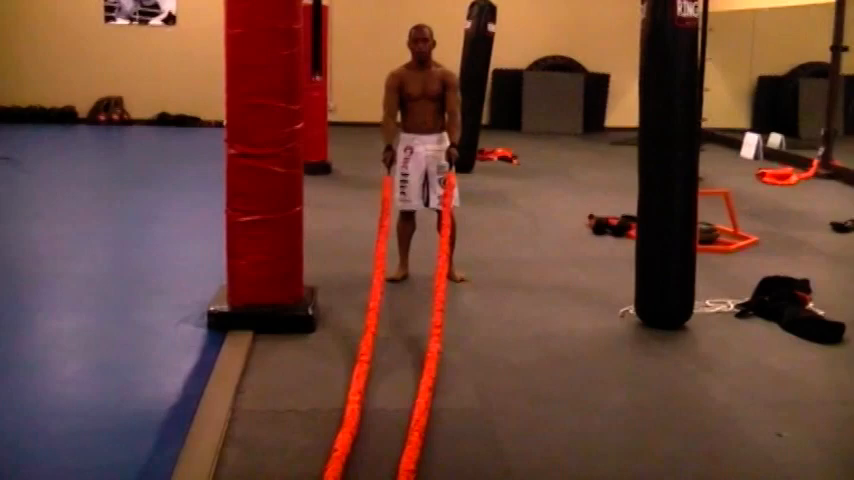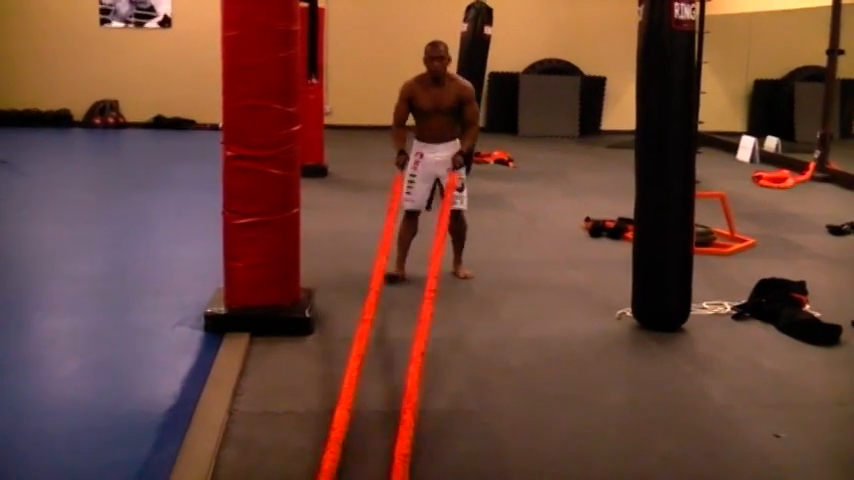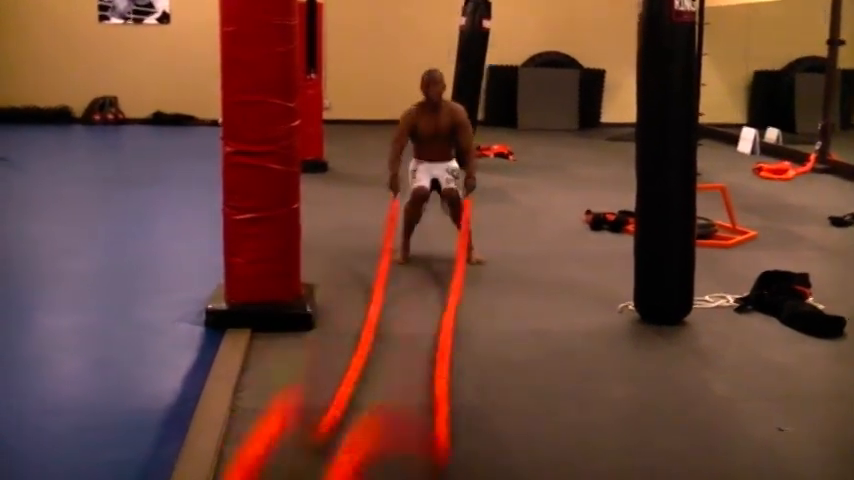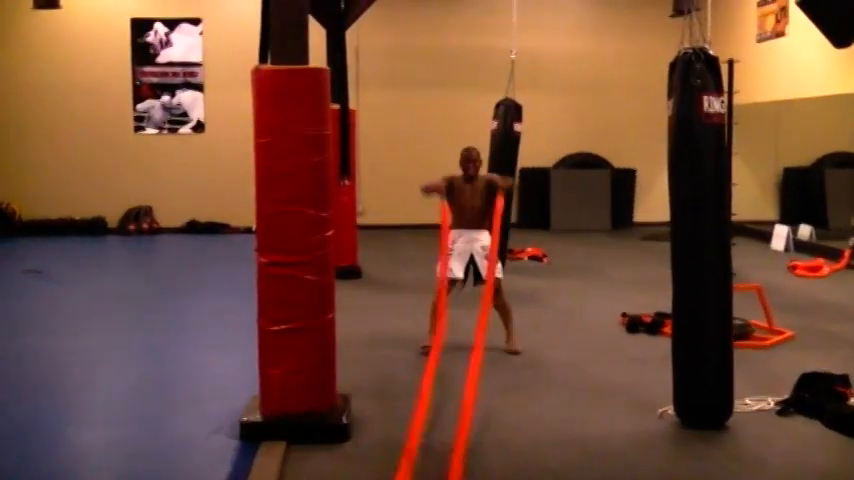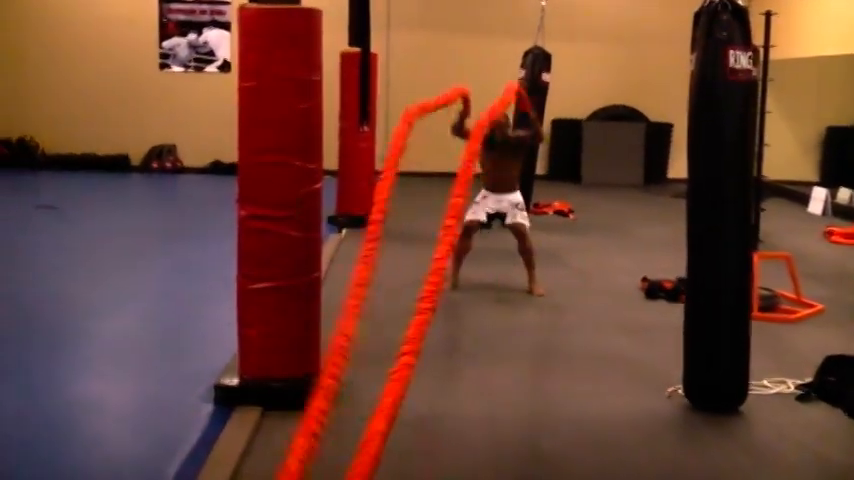
dt=1s
person 1, frame 1
left shoulder: (447, 76)
right shoulder: (397, 77)
left elbow: (454, 114)
right elbow: (390, 115)
left wrist: (453, 144)
right wrist: (389, 146)
left hip: (439, 144)
right hip: (409, 144)
left knee: (445, 208)
right knee: (406, 209)
left ankle: (449, 264)
right ankle: (403, 264)
person 1, frame 2
left shoulder: (463, 88)
right shoulder: (411, 88)
left elbow: (472, 125)
right elbow: (398, 124)
left wrist: (463, 152)
right wrist: (401, 151)
left hip: (451, 150)
right hip: (421, 151)
left knee: (456, 210)
right knee: (410, 211)
left ankle: (458, 262)
right ankle: (400, 266)
person 1, frame 3
left shoulder: (456, 112)
right shoulder: (412, 114)
left elbow: (468, 148)
right elbow: (396, 149)
left wrist: (471, 175)
right wrist: (393, 174)
left hip: (447, 163)
right hip: (422, 163)
left knee: (454, 199)
right knee: (418, 194)
left ankle: (469, 249)
right ankle: (404, 247)
person 1, frame 4
left shoulder: (489, 181)
right shoulder: (452, 182)
left elbow: (505, 183)
right elbow: (429, 187)
left wrist: (504, 184)
right wrist: (433, 188)
left hip: (483, 239)
right hip: (458, 239)
left knee: (496, 285)
right knee: (447, 283)
left ankle: (510, 337)
right ankle: (431, 335)
person 1, frame 5
left shoulder: (518, 139)
right shoulder: (483, 138)
left elbow: (538, 136)
right elbow: (457, 131)
left wrist: (534, 118)
right wrist: (463, 114)
left hip: (511, 197)
right hip: (487, 195)
left knee: (521, 231)
right knee: (467, 228)
left ankle: (533, 282)
right ankle: (453, 276)
